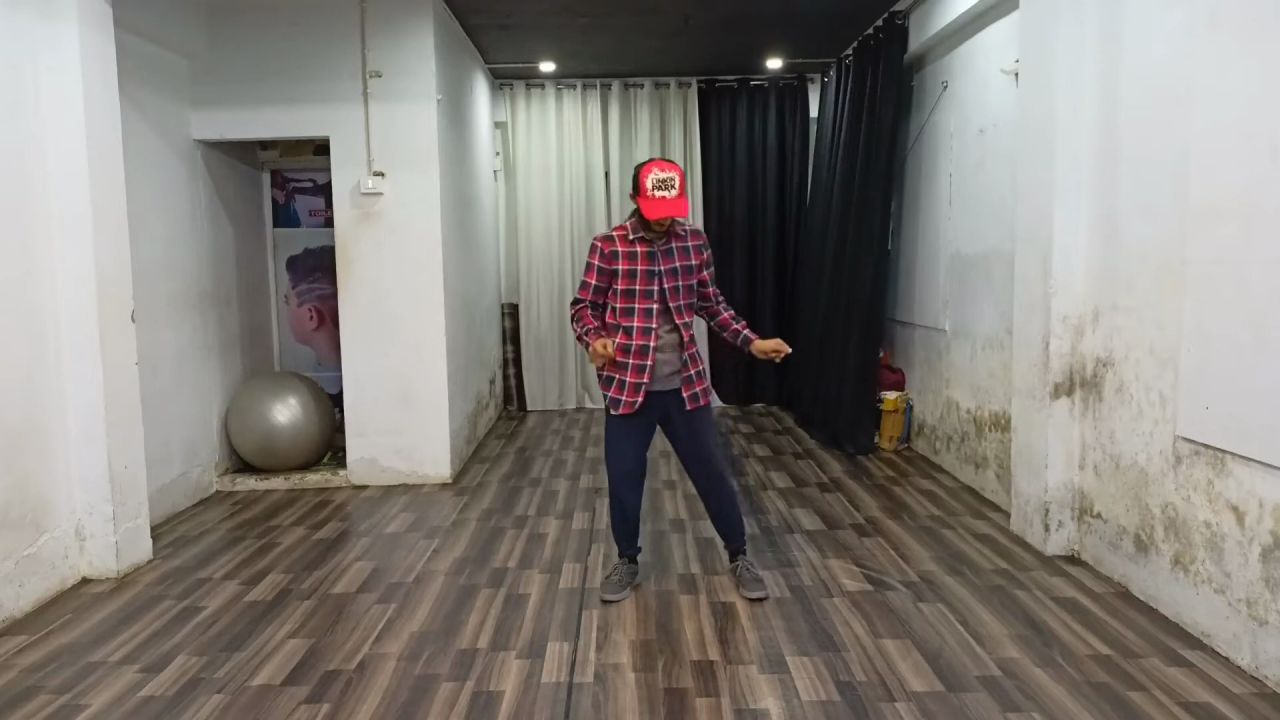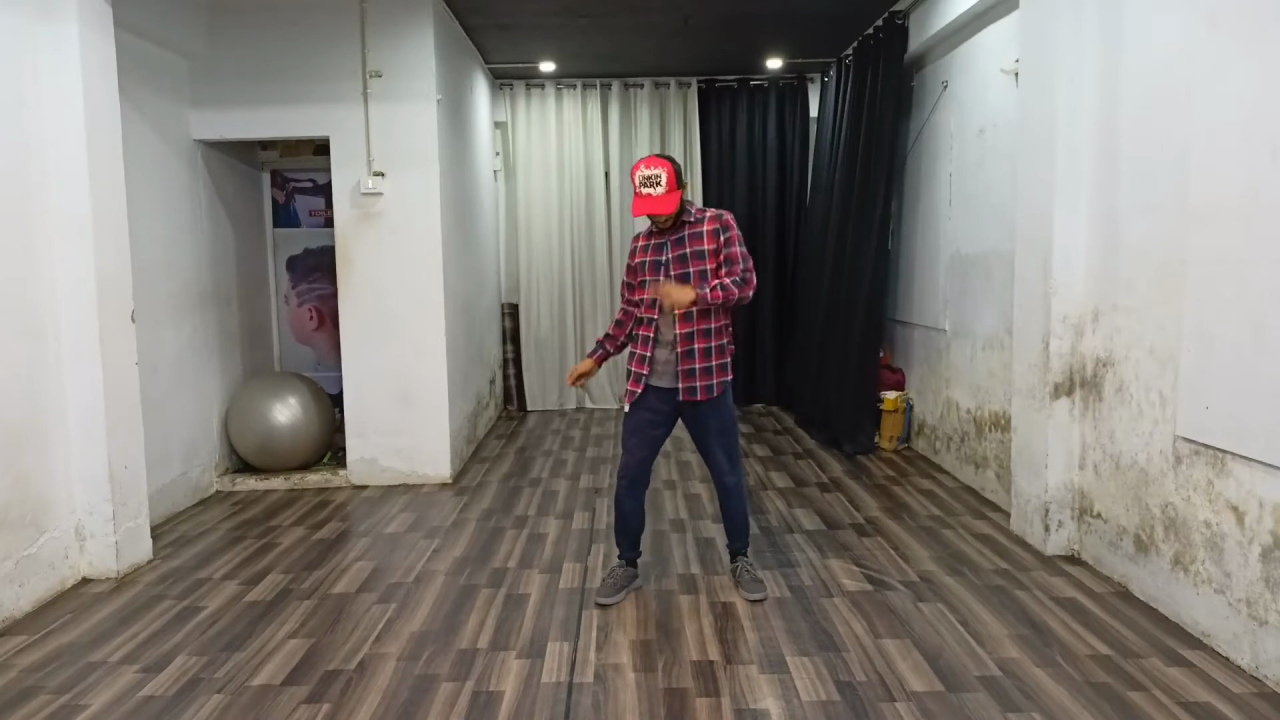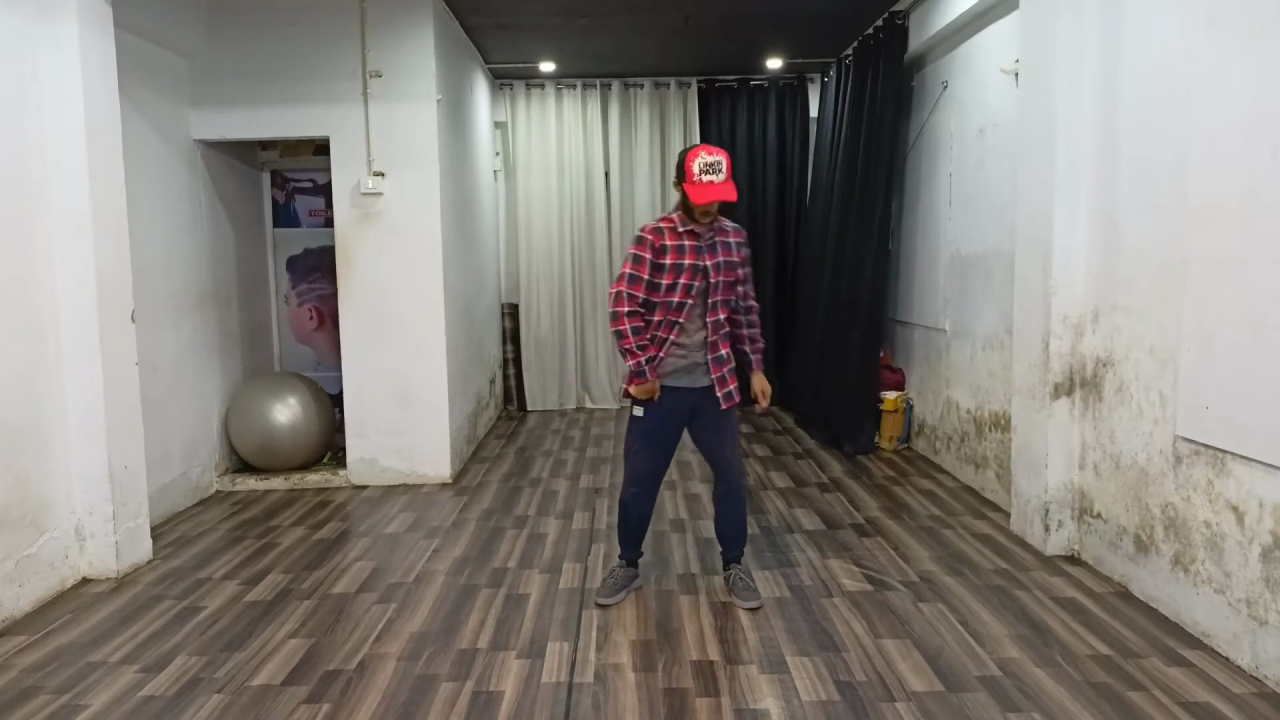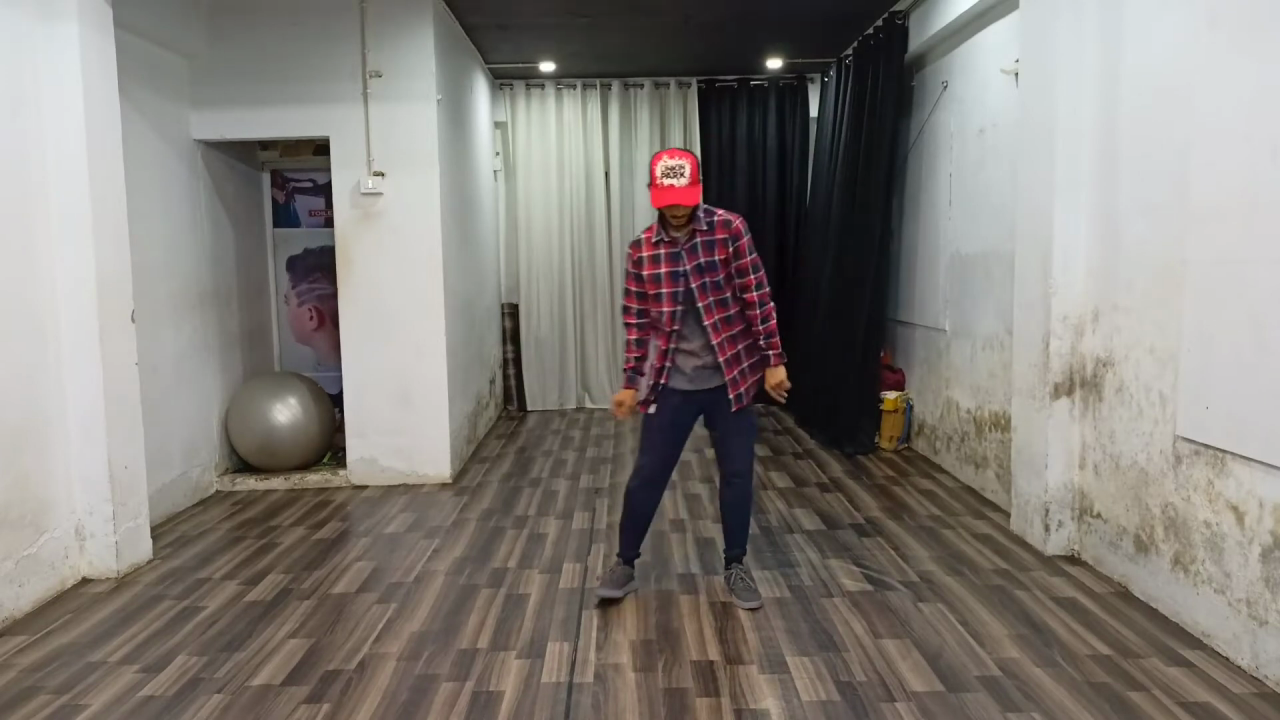
dt=1s
person 1, frame 1
left shoulder: (694, 241)
right shoulder: (608, 246)
left elbow: (711, 303)
right elbow: (583, 306)
left wrist: (752, 342)
right wrist: (595, 338)
left hip: (685, 383)
right hip: (627, 385)
left knee: (713, 471)
right knee: (624, 477)
left ankle: (738, 556)
right ankle: (627, 562)
person 1, frame 2
left shoulder: (719, 225)
right shoulder: (641, 244)
left elbow: (744, 282)
left wrist: (695, 295)
right wrist: (596, 357)
left hip: (706, 376)
right hip: (649, 382)
left knee: (727, 472)
right knee: (631, 475)
left ankle: (739, 558)
right ankle: (627, 564)
person 1, frame 3
left shoulder: (734, 238)
right shoulder: (653, 238)
left elbow: (744, 306)
right elbow: (624, 308)
left wrist: (756, 366)
right wrist: (643, 372)
left hip: (716, 382)
right hip: (660, 384)
left knee: (731, 476)
right knee: (640, 480)
left ankle: (733, 566)
right ankle: (628, 564)
person 1, frame 4
left shoulder: (729, 229)
right shoulder: (642, 249)
left elbow: (758, 297)
right elbow: (636, 320)
left wrist: (772, 360)
right wrist: (631, 383)
left hip: (730, 377)
right hip: (670, 382)
left knee: (737, 474)
right knee: (647, 475)
left ankle: (735, 565)
right ankle: (625, 562)
